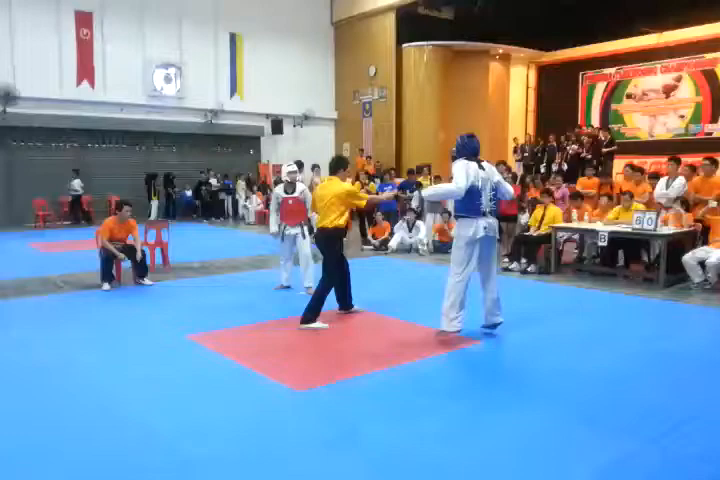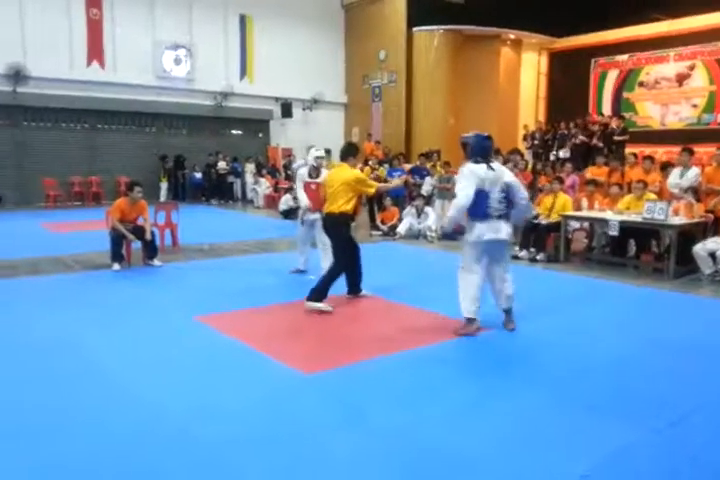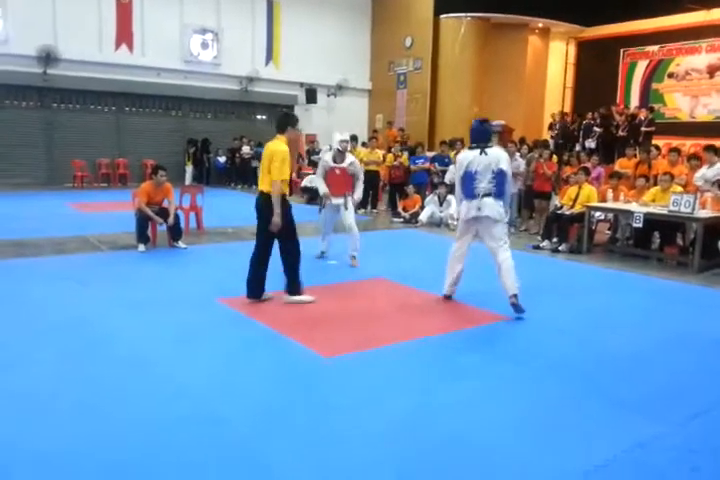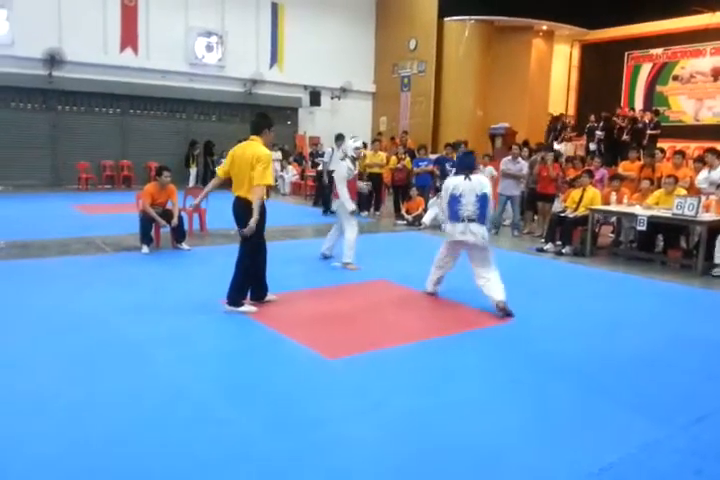
dt=1s
person 1, frame 1
left shoulder: (462, 165)
right shoulder: (489, 168)
left elbow: (458, 189)
right elbow: (508, 193)
left wrist: (428, 192)
left hip: (469, 226)
right hip: (489, 226)
left knee: (458, 275)
right knee: (489, 274)
left ankle: (451, 324)
right ankle: (493, 317)
person 1, frame 2
left shoulder: (469, 170)
right shoulder: (502, 170)
left elbow: (463, 200)
right elbow: (522, 198)
left wrist: (450, 222)
right wrist: (514, 220)
left hip: (478, 229)
right hip: (501, 229)
left knee: (469, 272)
right knee: (500, 273)
left ankle: (471, 320)
right ankle: (508, 316)
person 1, frame 3
left shoulder: (463, 156)
right shoulder: (501, 155)
left elbow: (459, 187)
right elbow: (507, 185)
right wrist: (502, 206)
left hip: (470, 209)
right hip: (493, 208)
left knee: (459, 250)
right knee: (502, 251)
left ankle: (449, 290)
right ankle: (513, 296)
person 1, frame 4
left shoulder: (449, 182)
right shoulder: (484, 182)
left elbow: (444, 209)
right elbow: (488, 210)
right wrist: (482, 228)
left hip: (455, 230)
right hip: (477, 231)
left knee: (442, 261)
right knee: (486, 271)
left ankle: (431, 287)
right ankle: (500, 301)
person 2, frame 1
left shoulder: (319, 188)
right shoulder: (345, 188)
right elbow: (368, 199)
right wrist: (384, 197)
left hip: (322, 233)
right hip: (332, 235)
left knee: (342, 268)
right knee: (329, 277)
left ankle: (346, 305)
right ankle: (308, 319)
person 2, frame 2
left shoulder: (331, 174)
right shoulder: (355, 175)
left elbow: (324, 197)
right elbow: (377, 188)
right wrist: (393, 185)
left hip: (330, 219)
right hip: (339, 221)
left knee: (352, 251)
right knee: (341, 262)
left ankle: (354, 289)
right ankle: (315, 298)
person 2, frame 3
left shoulder: (271, 145)
right shoulder: (282, 149)
right elbow: (277, 183)
right wrist: (277, 213)
left hip: (264, 200)
right hip: (274, 202)
left knee: (263, 248)
right knee: (290, 247)
left ankle: (255, 292)
right ankle: (293, 291)
person 2, frame 4
left shoulder: (238, 149)
right shoulder: (263, 154)
left elbow: (219, 176)
right elbow: (259, 187)
left wrist: (200, 199)
right wrist: (255, 217)
left hip: (239, 203)
right hip: (251, 207)
left knee: (257, 250)
right knee: (249, 253)
left ankle: (259, 293)
right ankle: (234, 301)
person 3, frame 1
left shoulder: (302, 189)
right shoulder: (278, 191)
left elbow: (311, 208)
right elbow: (274, 211)
right wrist: (273, 228)
left hip: (301, 228)
right hip: (286, 228)
left knee: (306, 256)
right knee: (285, 256)
left ankle: (309, 285)
right ankle: (285, 282)
person 3, frame 2
left shoulder: (326, 175)
right shoulder: (302, 173)
right elbow: (300, 190)
right wrist: (304, 203)
left hip: (320, 213)
right hip: (306, 212)
left knee: (324, 243)
right knee: (303, 240)
left ankle: (328, 270)
right ankle: (302, 266)
person 3, frame 3
left shoulder: (352, 161)
right shoulder: (326, 159)
left elbow: (359, 178)
right elbow: (319, 176)
left wrist: (357, 195)
right wrist: (323, 190)
left hip: (346, 198)
right hip: (329, 198)
left knee: (350, 225)
right knee: (326, 226)
left ankle: (353, 255)
right ankle: (323, 250)
person 3, frame 4
left shoulder: (353, 164)
right shoulder: (343, 165)
right elbow: (341, 188)
right wrist: (350, 207)
left hip: (347, 201)
right hip: (343, 202)
left knee: (339, 227)
right knee: (352, 229)
left ankle: (326, 251)
right ankle: (347, 261)
